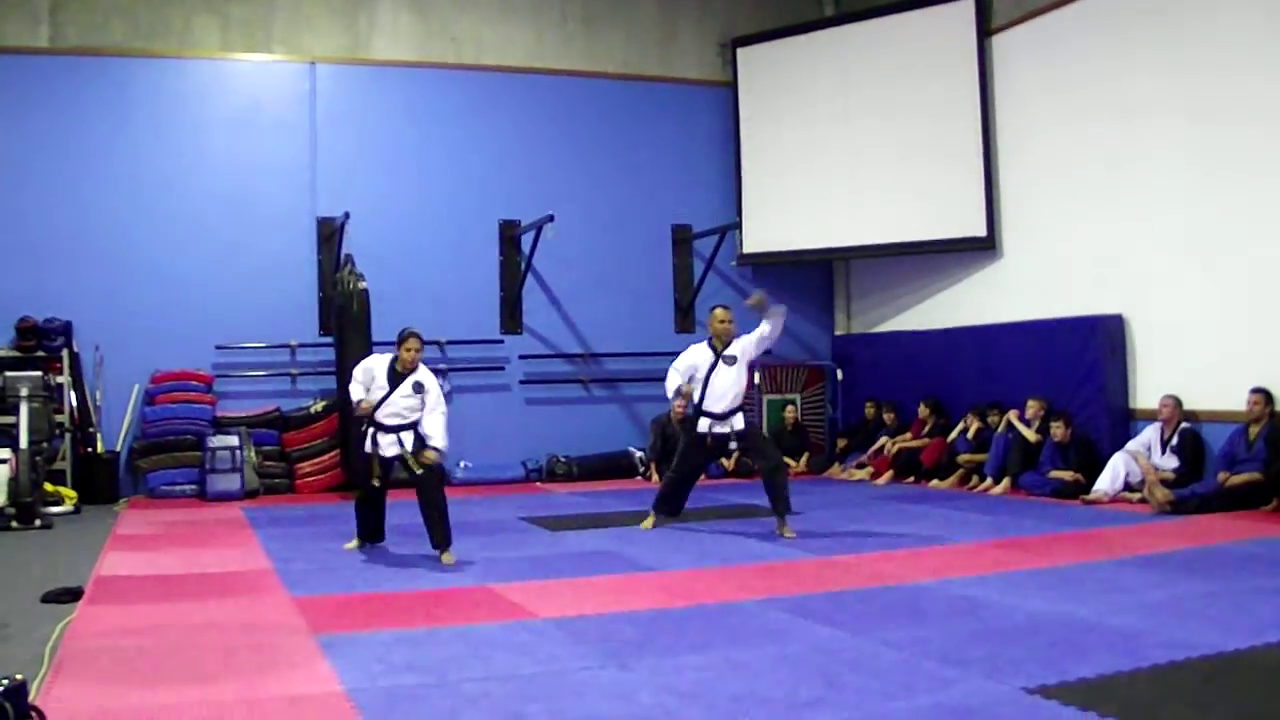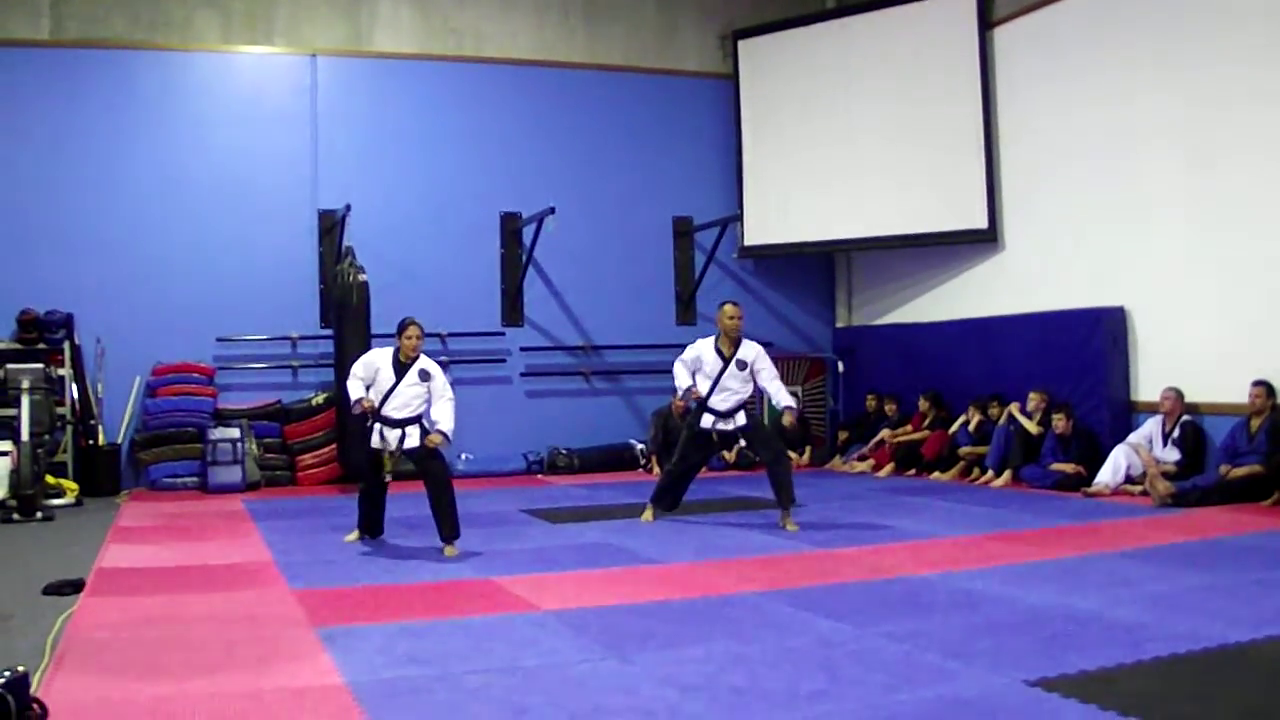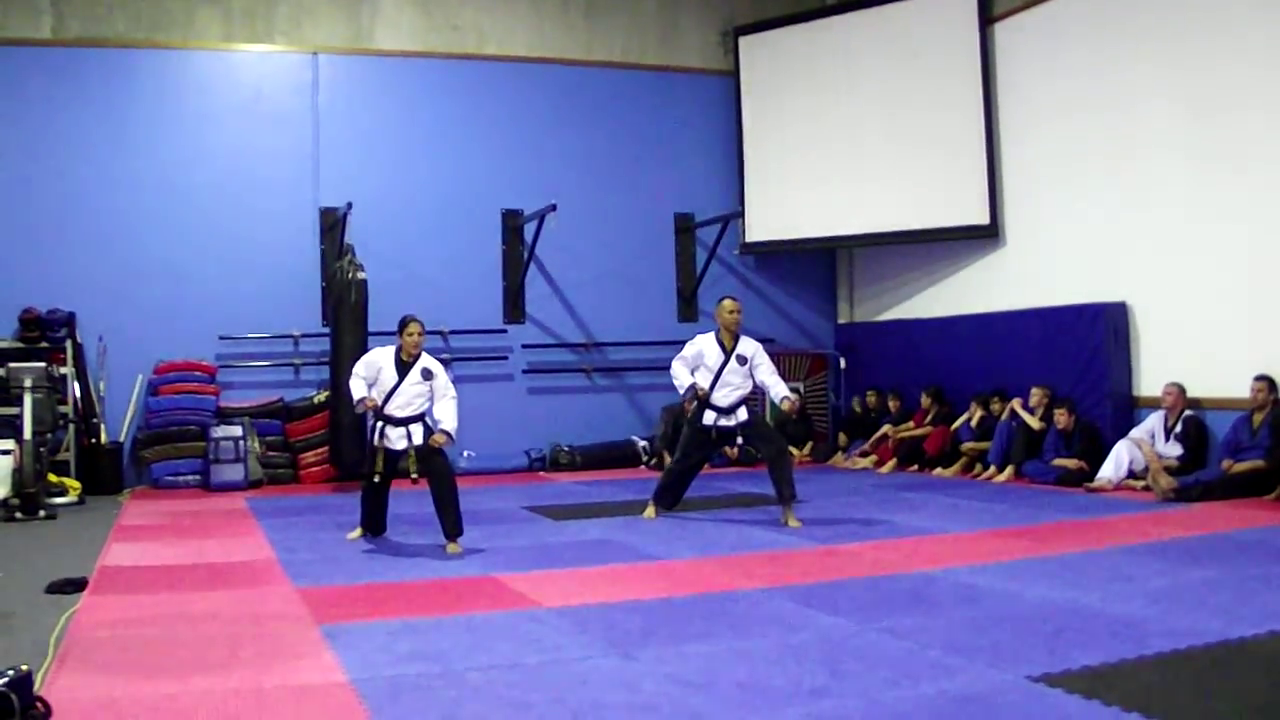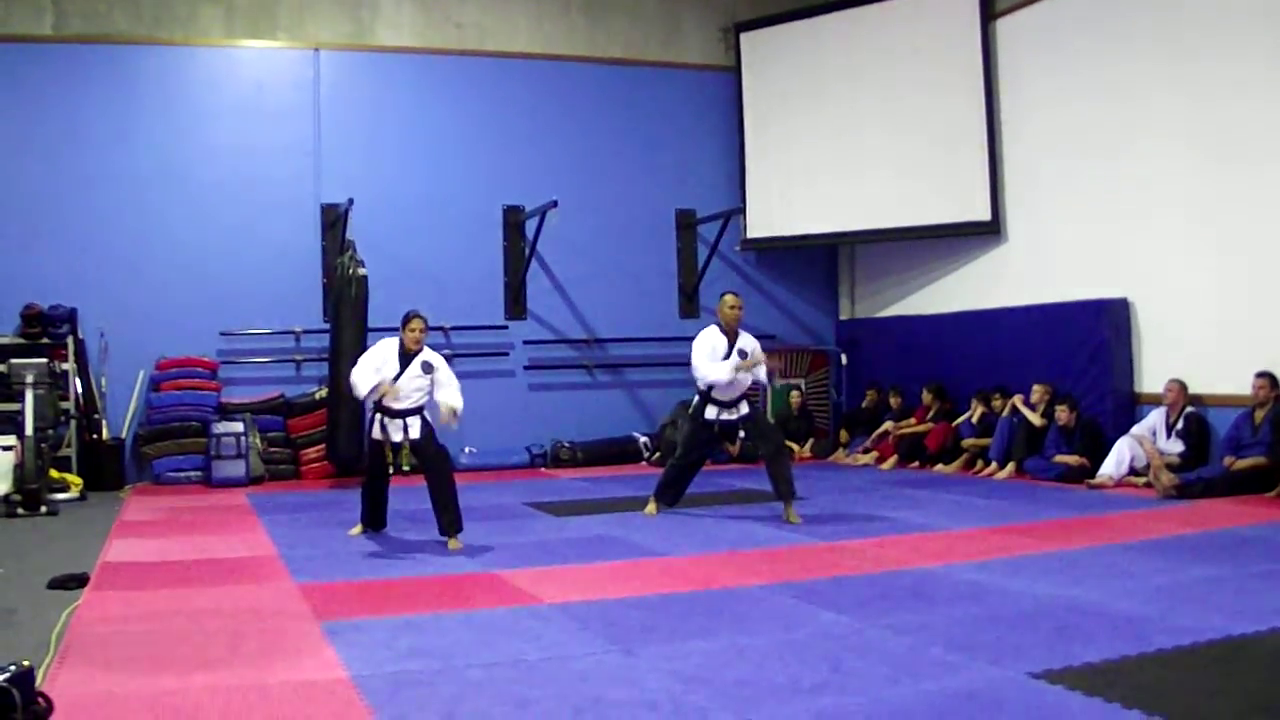
dt=0.5s
person 1, frame 1
left shoulder: (426, 378)
right shoulder: (375, 363)
left elbow: (436, 413)
right elbow: (357, 380)
left wrist: (435, 447)
right wrist: (360, 401)
left hip: (408, 440)
right hip: (377, 438)
left knee: (431, 487)
right knee: (370, 491)
left ankle: (444, 546)
right ankle: (364, 536)
person 1, frame 2
left shoulder: (430, 368)
right shoulder: (378, 358)
left elbow: (444, 400)
right elbow: (355, 377)
left wrist: (441, 431)
right wrist: (360, 399)
left hip: (415, 433)
right hip: (382, 432)
left knee: (439, 479)
right knee: (372, 483)
left ankle: (449, 539)
right ankle: (366, 529)
person 1, frame 3
left shoulder: (432, 366)
right shoulder: (379, 357)
left elbow: (446, 399)
right elbow: (358, 377)
left wrist: (445, 430)
right wrist: (363, 398)
left hip: (418, 431)
right hip: (385, 430)
left knee: (443, 477)
right knee: (376, 480)
left ankle: (452, 537)
right ankle: (368, 526)
person 1, frame 4
left shoulder: (433, 359)
right shoulder: (385, 347)
left elbow: (449, 388)
right elbow: (361, 371)
left wrist: (451, 408)
right wrist: (379, 386)
left hip: (416, 424)
right hip: (384, 423)
left knee: (440, 472)
right knee: (375, 475)
left ankle: (451, 532)
right ankle: (369, 522)
person 2, frame 1
left shoulder: (742, 345)
right shoulder: (695, 352)
left elbow: (771, 329)
right elbow: (674, 374)
left wrist: (764, 308)
right wrist: (679, 389)
left hip: (736, 423)
right hip: (705, 425)
left knee: (773, 464)
right knee: (681, 473)
left ankle: (782, 521)
right ankle: (656, 514)
person 2, frame 2
left shoulder: (754, 351)
right shoulder: (701, 347)
left elbow: (771, 382)
right elbow: (681, 365)
left wrist: (788, 407)
right wrist: (687, 388)
left hip: (739, 418)
right hip: (706, 419)
left knee: (776, 455)
right knee: (682, 464)
left ankle: (786, 514)
right ankle: (653, 505)
person 2, frame 3
left shoulder: (752, 347)
right shoulder: (701, 343)
left elbow: (769, 376)
right elbow: (678, 365)
left wrist: (785, 397)
right wrist: (691, 387)
left hip: (739, 414)
right hip: (707, 415)
left knee: (777, 450)
right knee: (683, 461)
left ankle: (787, 510)
right ankle: (655, 503)
person 2, frame 4
left shoulder: (748, 341)
right shoulder: (707, 337)
left elbow: (759, 372)
right elbow: (703, 370)
left wrist: (768, 368)
right wrist: (738, 367)
left hip: (740, 409)
right hip: (709, 410)
left knee: (775, 446)
right knee: (686, 457)
left ankle: (788, 506)
right ankle: (656, 499)
